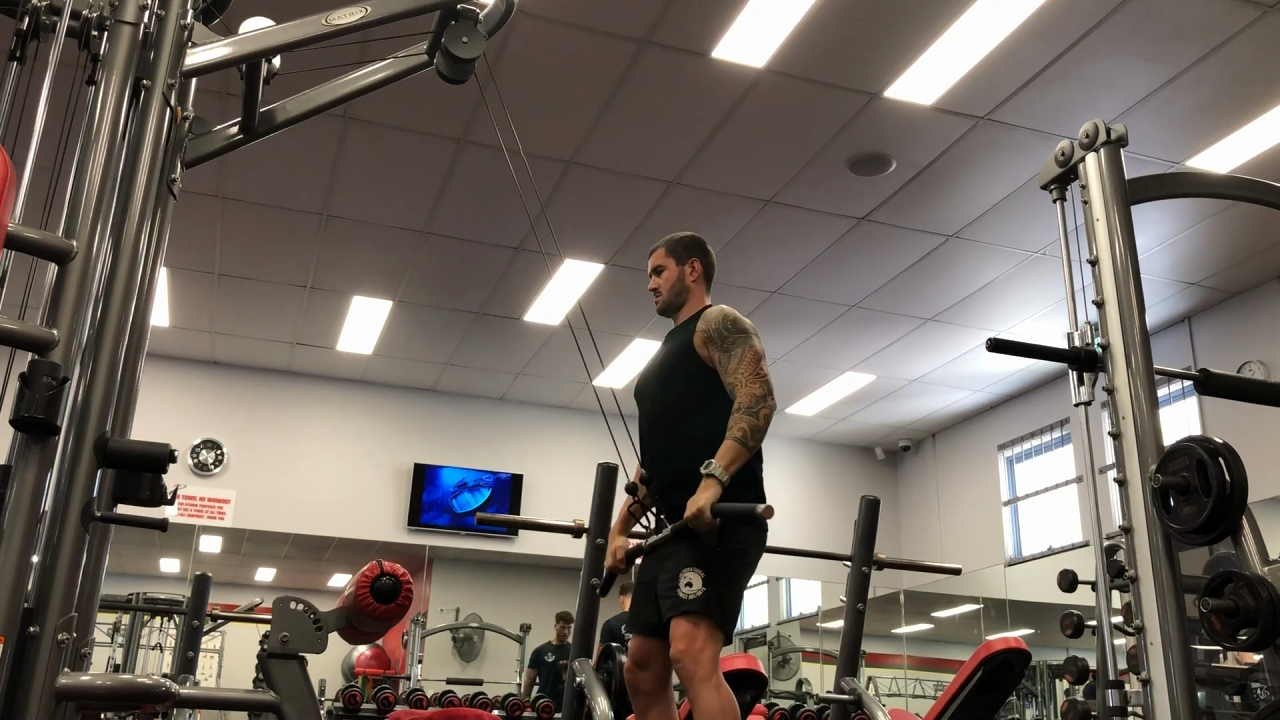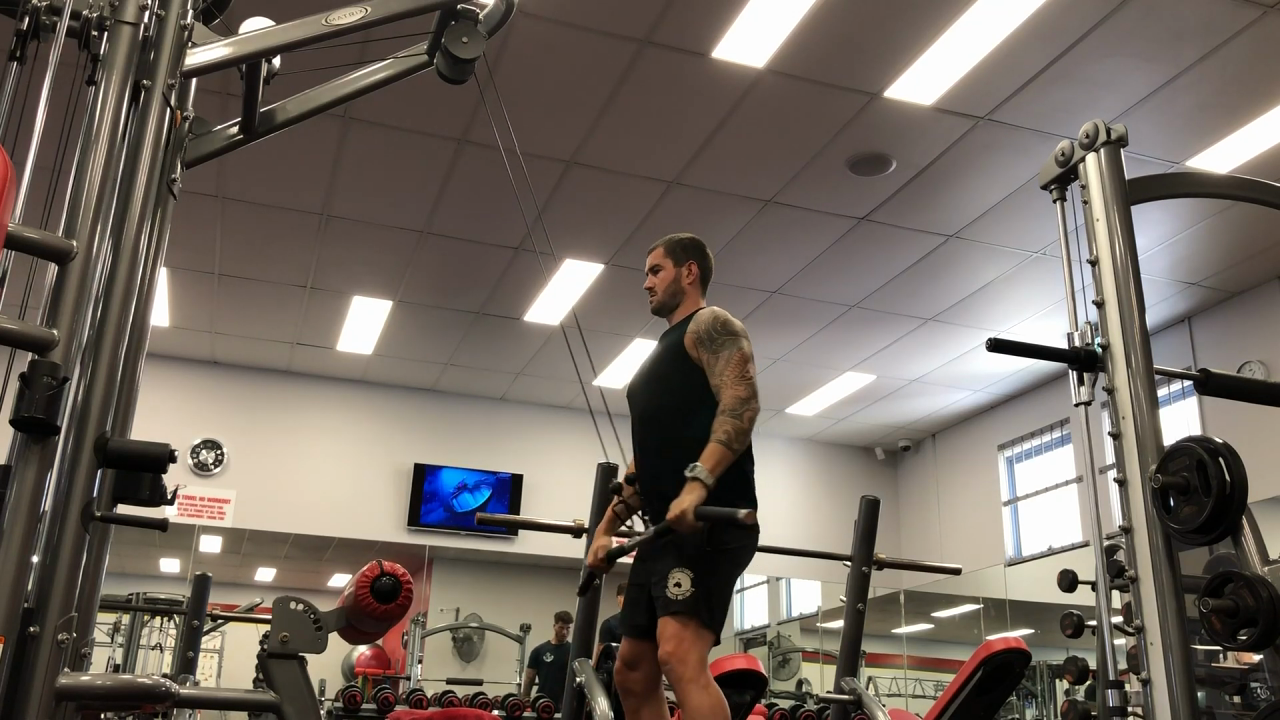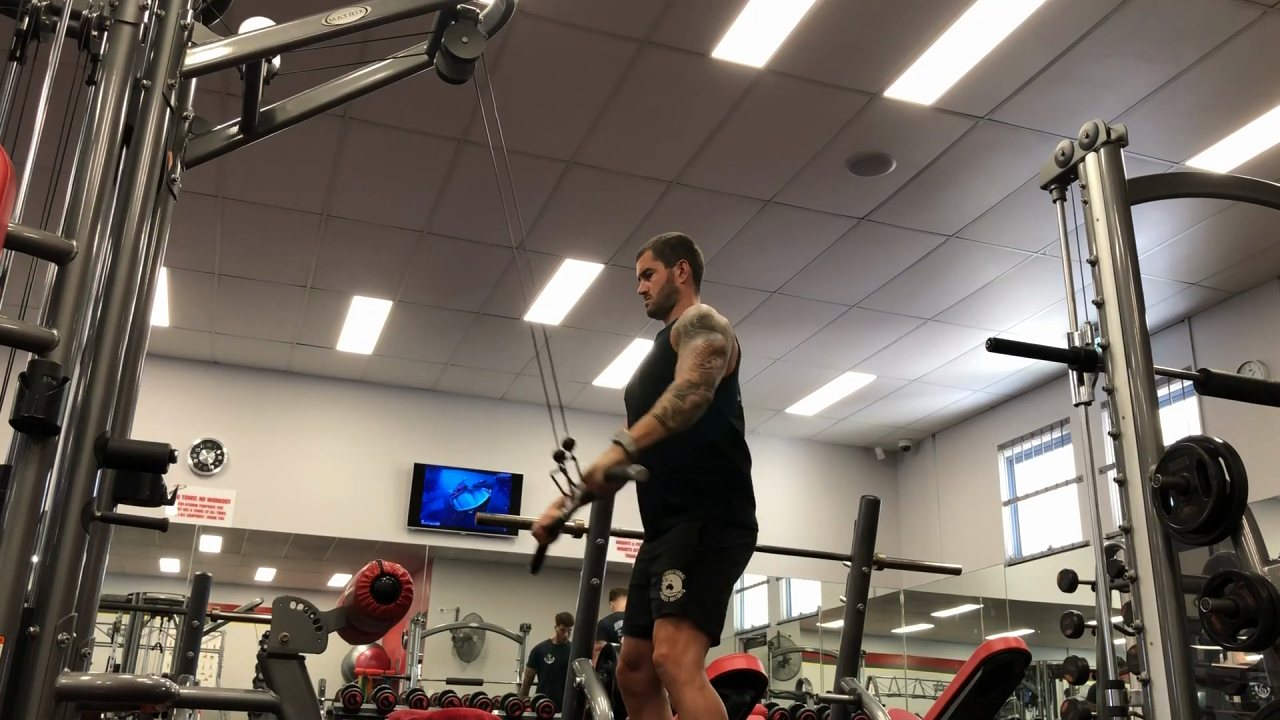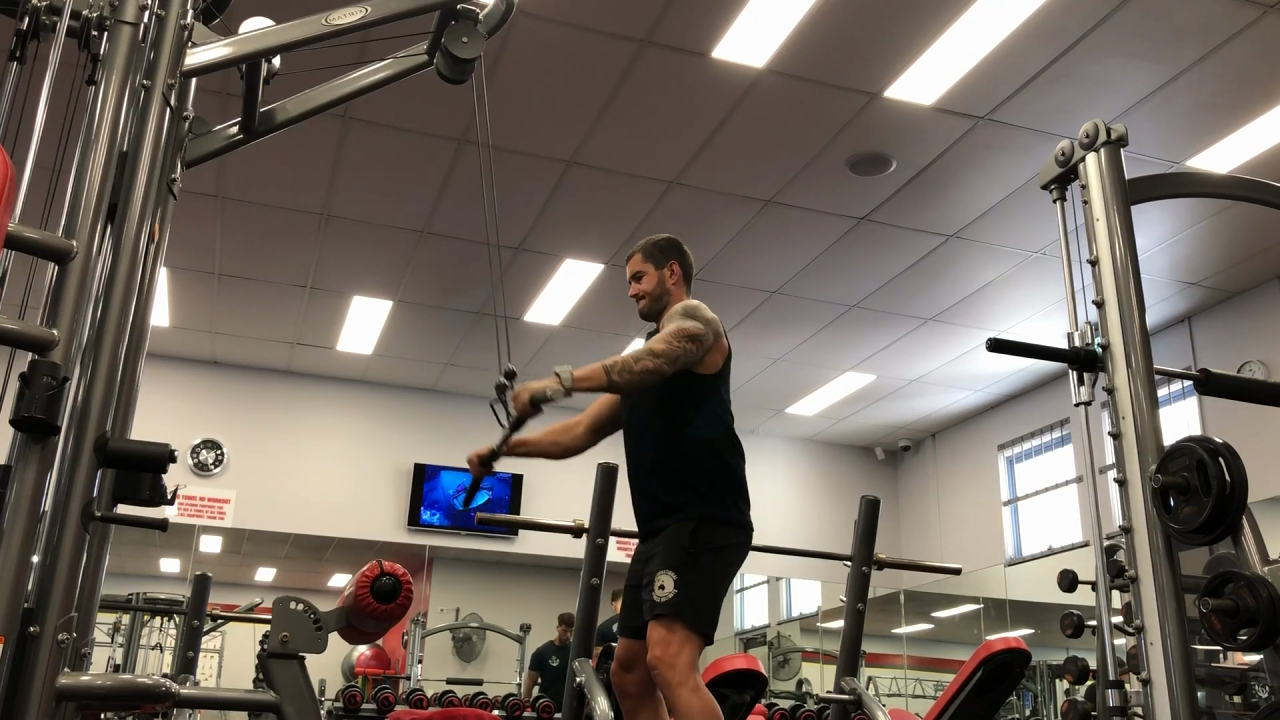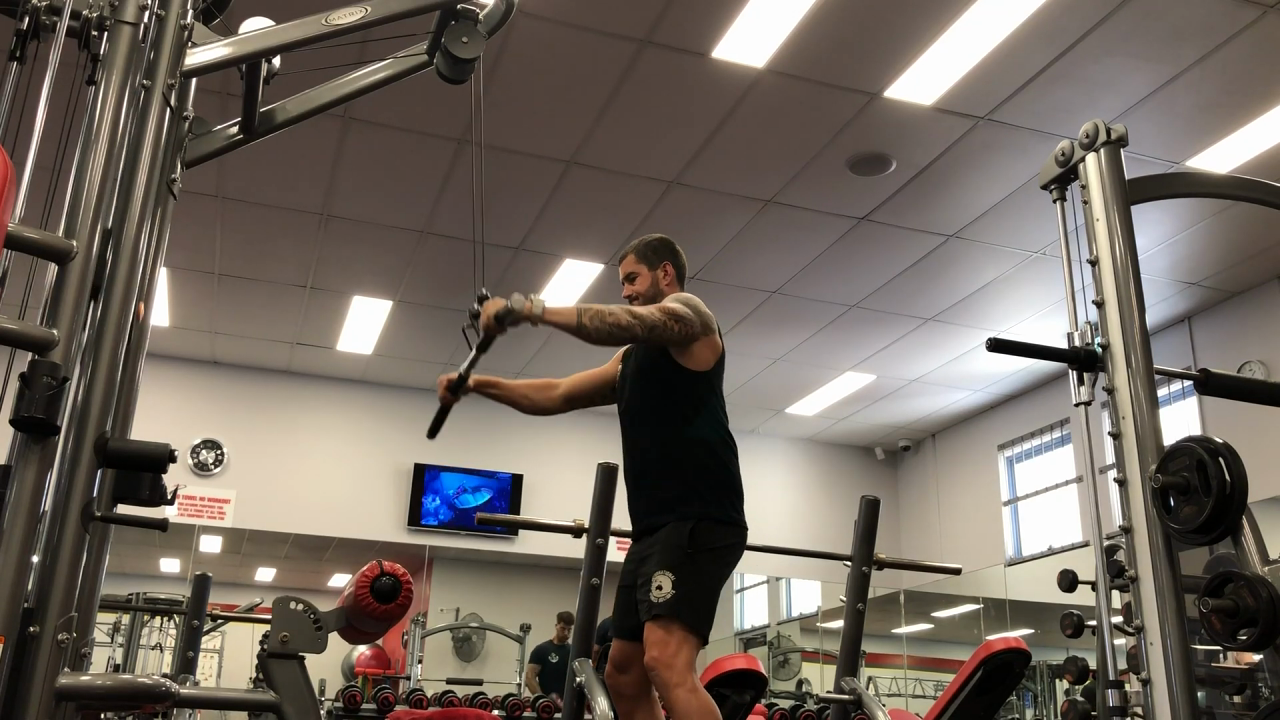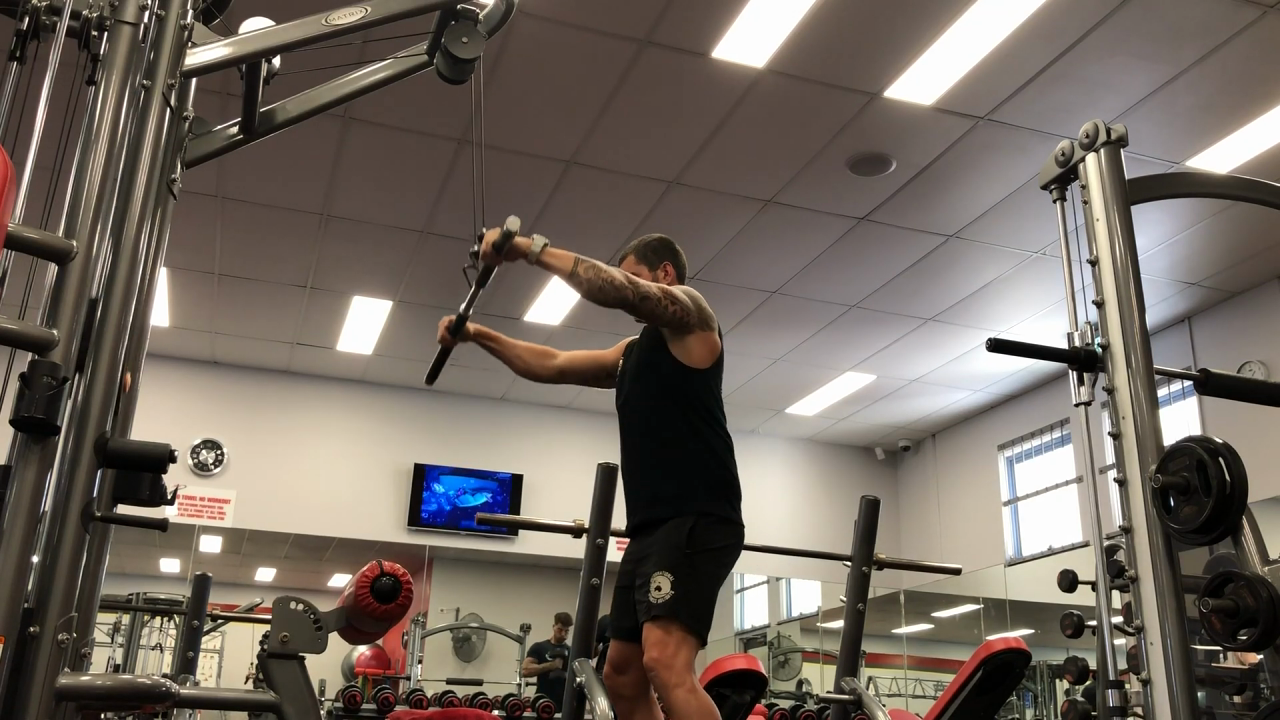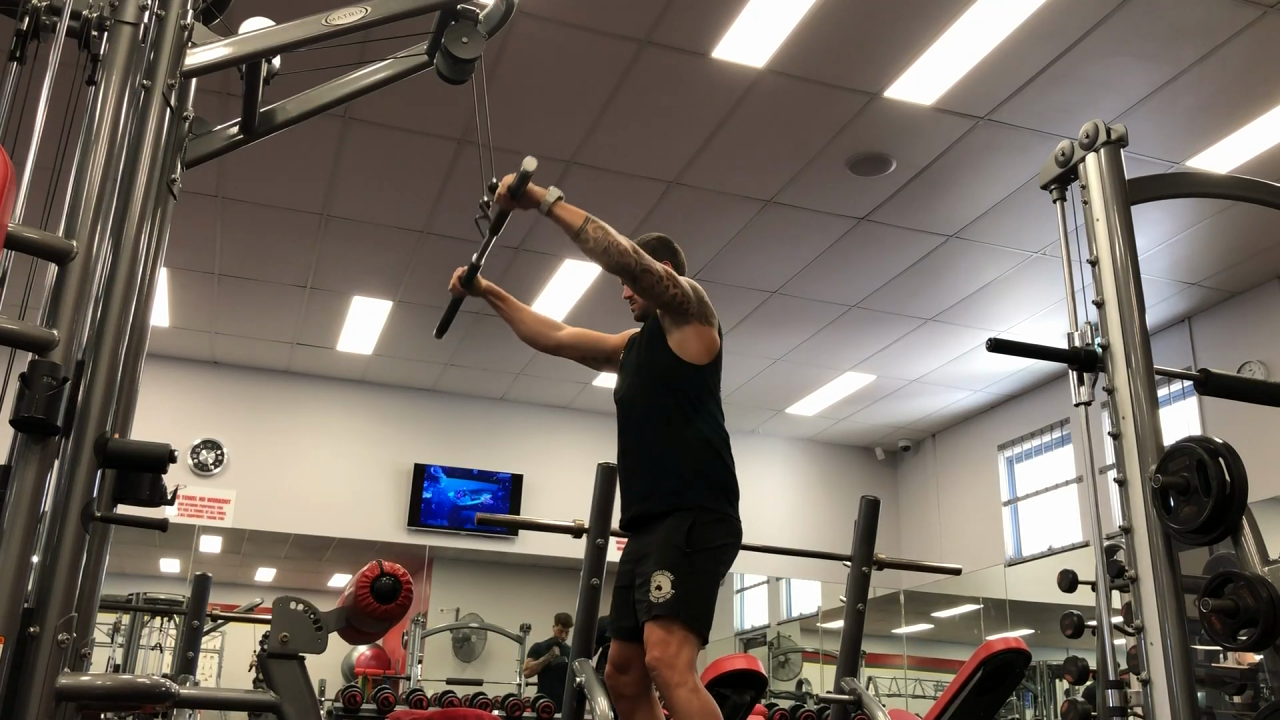
dt=0.3s
person 1, frame 1
left shoulder: (719, 324)
right shoulder: (666, 353)
left elbow: (757, 399)
left wrist: (712, 479)
right wrist: (621, 527)
left hip: (719, 520)
right hip: (673, 529)
left knee: (691, 656)
right knee: (643, 671)
person 1, frame 2
left shoulder: (711, 325)
right shoulder: (661, 356)
left elbow: (742, 401)
left wrist: (698, 482)
right wrist: (607, 526)
left hip: (710, 522)
right hip: (665, 531)
left knee: (679, 656)
right knee: (633, 672)
person 1, frame 3
left shoulder: (702, 323)
right shoulder: (658, 356)
left elbow: (693, 391)
right elbow: (620, 457)
left wrist: (619, 444)
right wrist: (564, 503)
left hip: (710, 522)
right hip: (667, 530)
left knee: (677, 660)
right knee: (636, 671)
person 1, frame 4
left shoulder: (693, 319)
right shoulder: (646, 354)
left elbow: (650, 364)
right elbow: (583, 431)
left wrist: (556, 383)
right wrist: (506, 448)
left hip: (703, 521)
right hip: (662, 528)
left knee: (669, 662)
right knee: (630, 672)
person 1, frame 5
left shoulder: (687, 314)
right shoulder: (633, 360)
left elbow: (622, 323)
right elbow: (558, 395)
left wrist: (526, 307)
right wrist: (477, 383)
left hip: (699, 521)
right hip: (655, 529)
left knee: (666, 662)
right knee: (624, 674)
person 1, frame 6
left shoulder: (688, 312)
right shoulder: (632, 353)
left elbow: (618, 289)
right elbow: (555, 366)
left wrist: (531, 248)
right wrist: (477, 335)
left hip: (696, 520)
right hip: (653, 528)
left knee: (665, 662)
right knee: (622, 675)
person 1, frame 7
left shoulder: (689, 315)
right shoulder: (632, 347)
left elbow: (626, 258)
right elbow: (554, 338)
left wrist: (545, 199)
right wrist: (489, 293)
left hip: (692, 519)
right hip: (649, 526)
left knee: (668, 662)
right knee: (624, 674)
